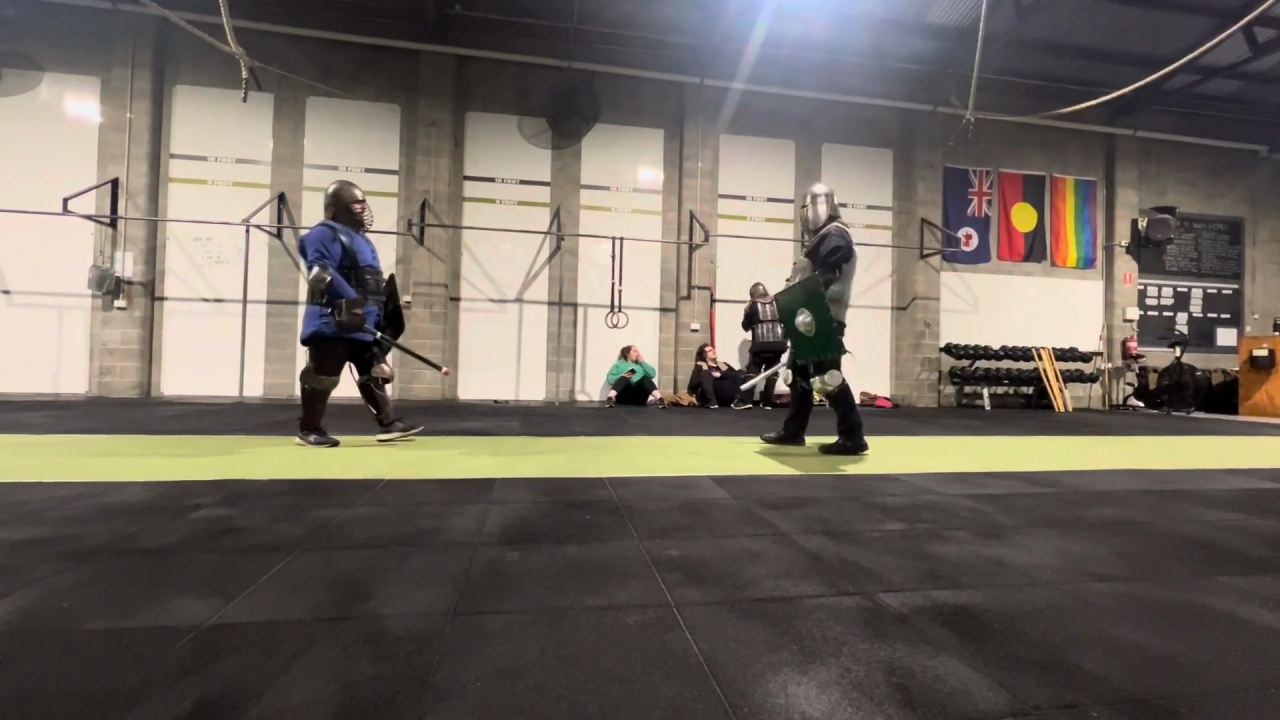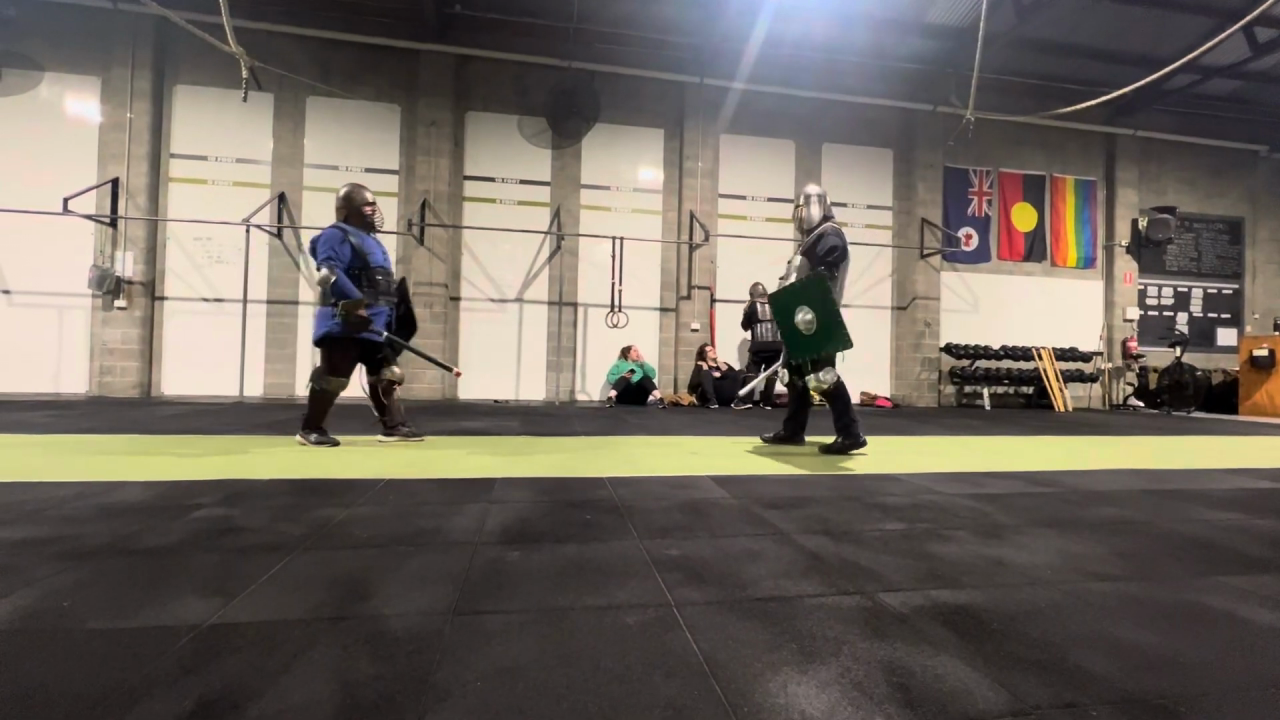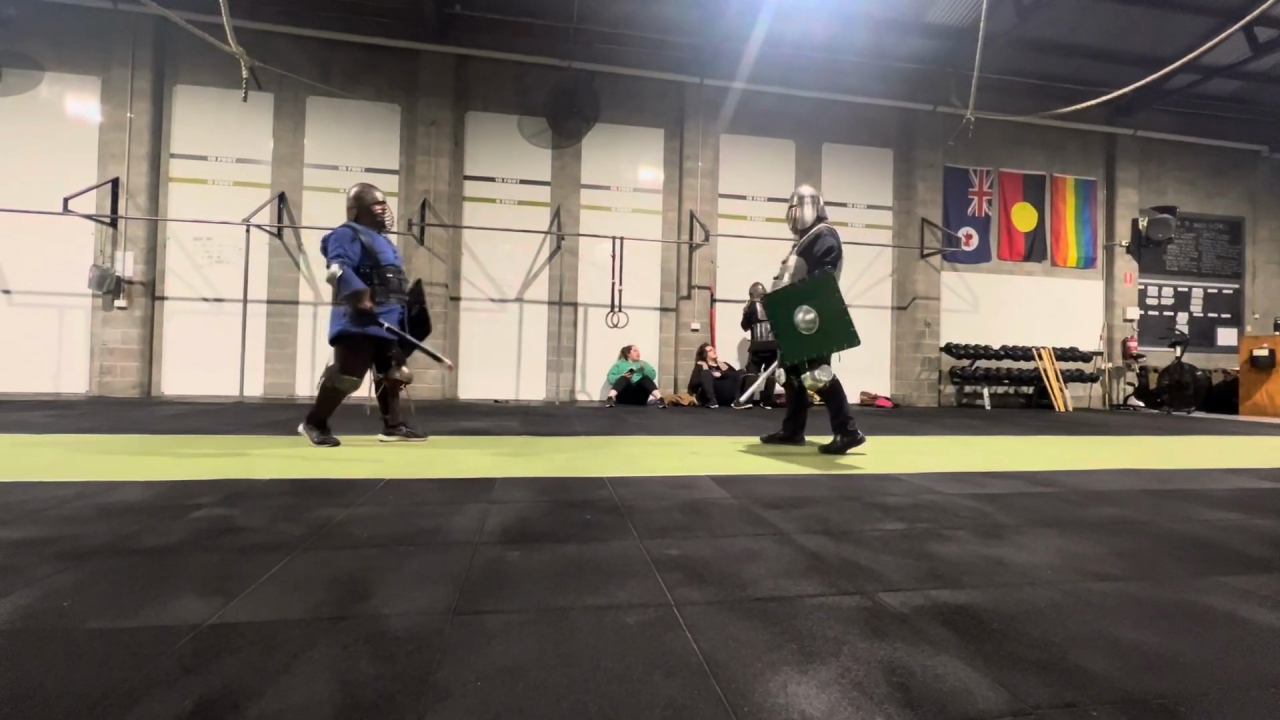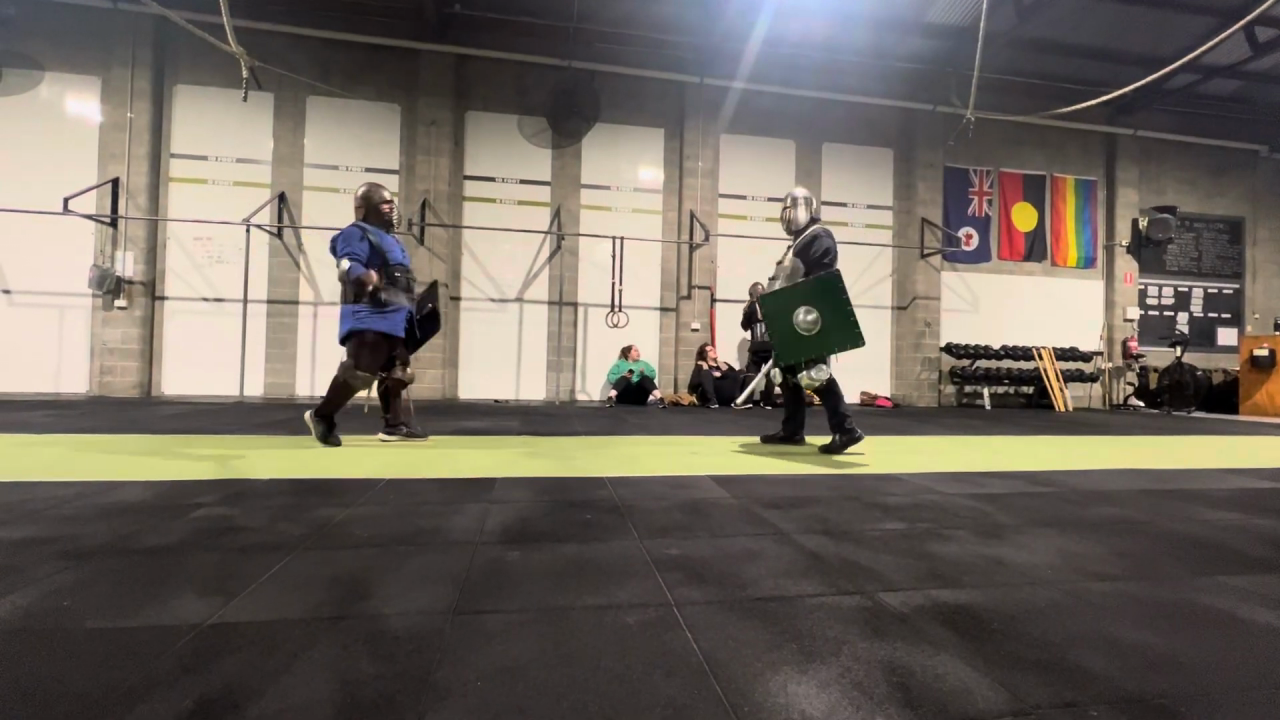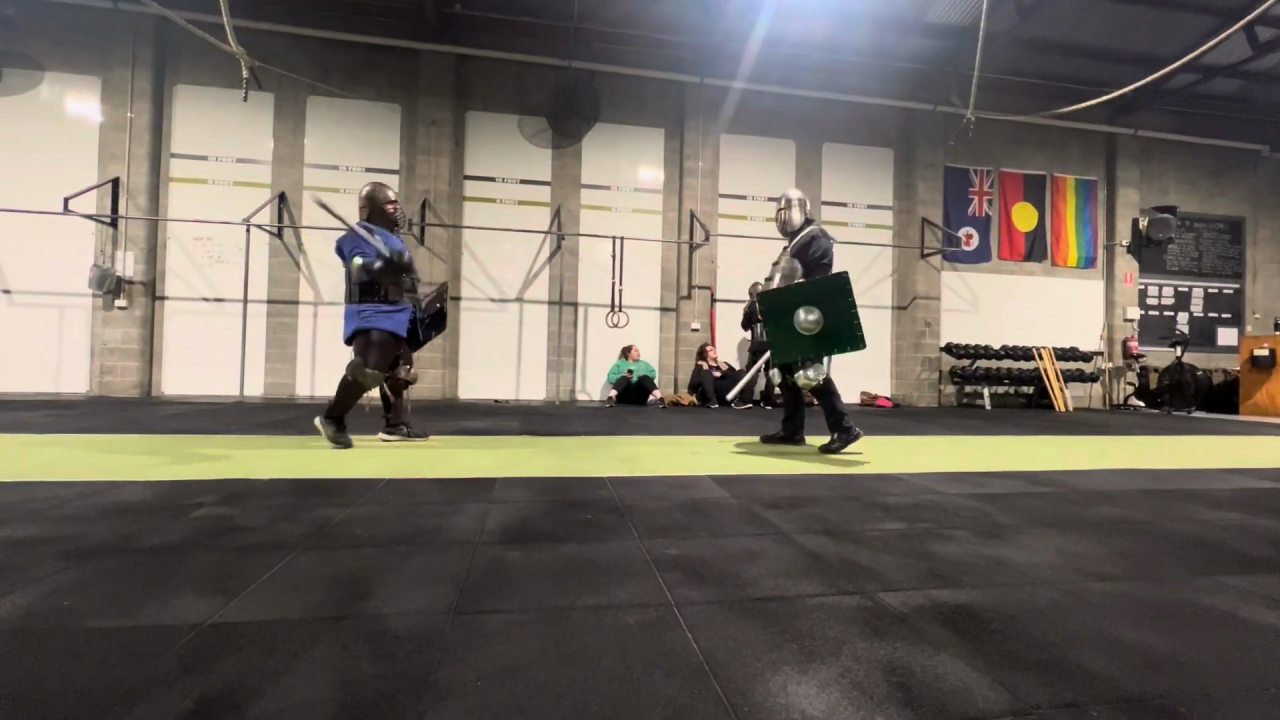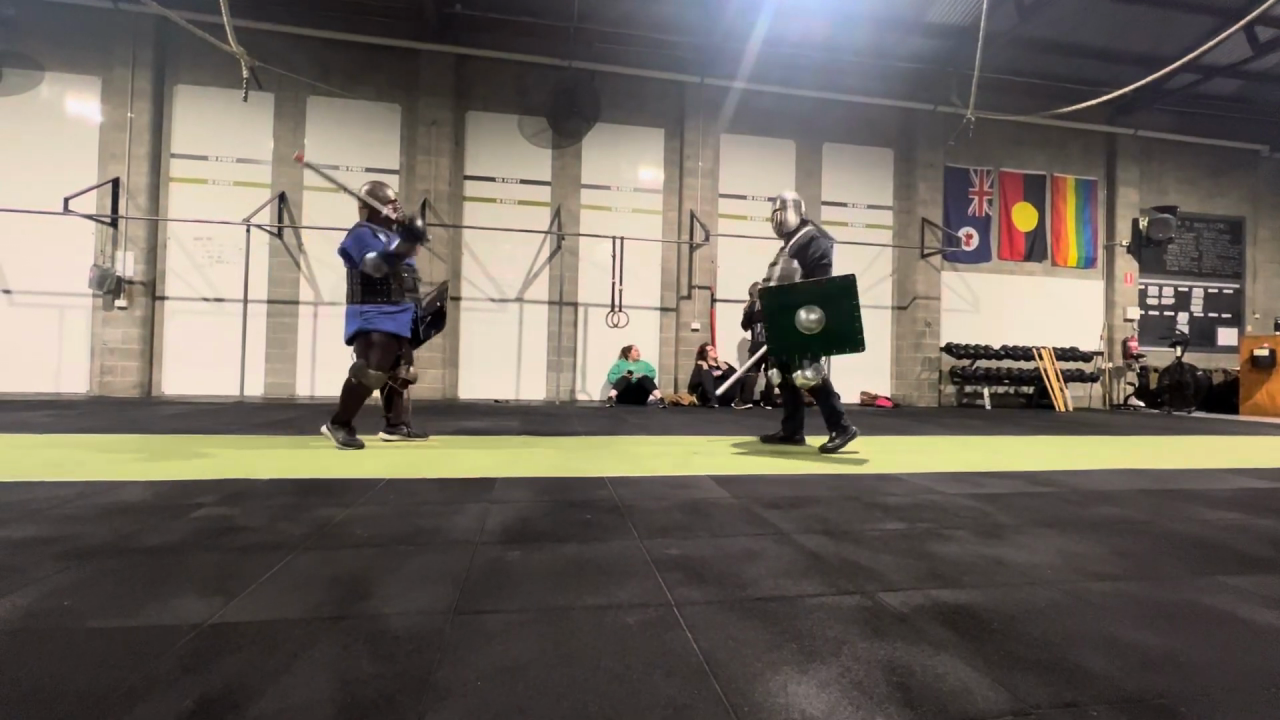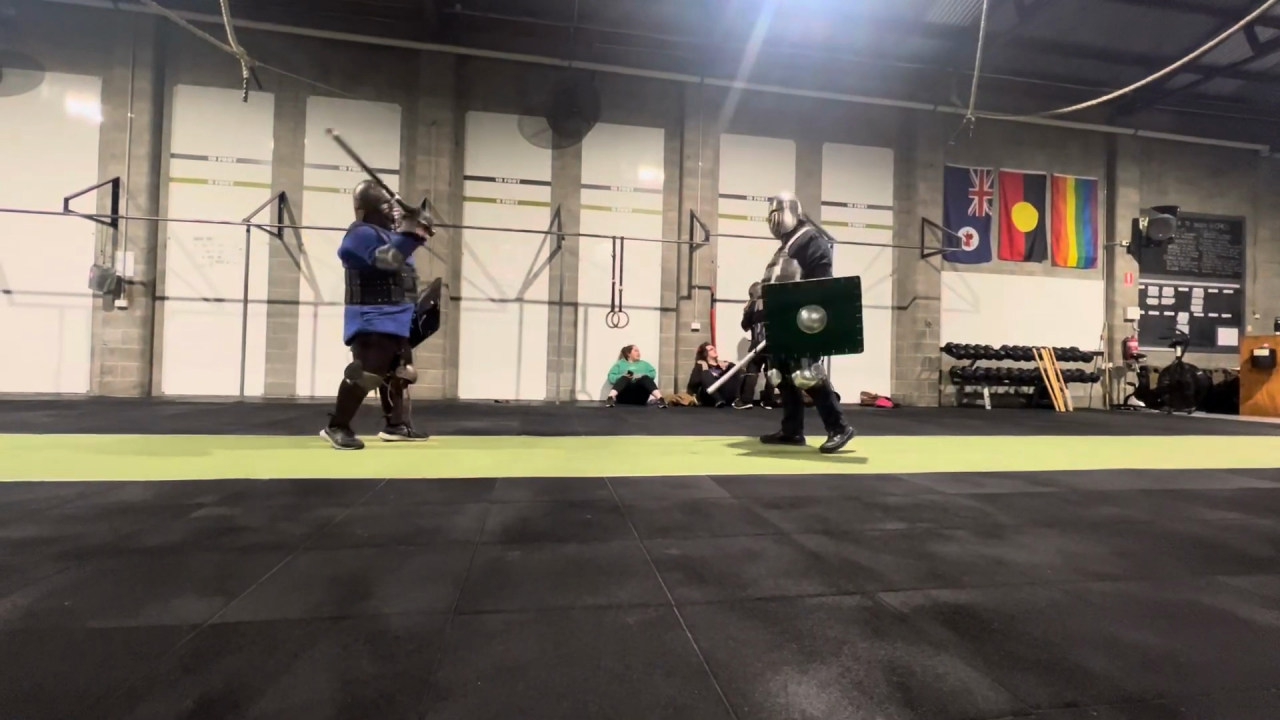
dt=0.1s
person 1, frame 1
left shoulder: (834, 235)
right shoulder: (825, 238)
left elbow: (825, 277)
left knee: (828, 377)
right knee: (799, 375)
left ankle: (852, 436)
right ankle: (793, 431)
person 1, frame 2
left shoulder: (829, 235)
right shoulder: (814, 239)
left elbow: (823, 277)
left knee: (822, 374)
right knee: (796, 375)
left ankle: (850, 434)
right ankle: (793, 430)
person 1, frame 3
left shoulder: (824, 236)
right shoulder: (807, 240)
left elbow: (821, 278)
left knee: (817, 374)
right knee: (792, 375)
left ankle: (847, 431)
right ankle: (792, 430)
person 1, frame 4
left shoulder: (819, 237)
right shoulder: (798, 243)
left knee: (813, 373)
right knee: (788, 376)
left ankle: (845, 430)
right ankle: (792, 430)
person 1, frame 5
left shoulder: (815, 238)
right shoulder: (793, 244)
left elbow: (820, 279)
right knee: (786, 376)
left ankle: (843, 428)
right ankle: (792, 430)
person 1, frame 6
left shoulder: (812, 238)
right shoulder: (786, 247)
left elbow: (820, 278)
right knee: (785, 377)
left ankle: (841, 428)
right ankle: (792, 430)
person 1, frame 7
left shoulder: (811, 238)
right shoulder: (783, 248)
left elbow: (821, 278)
right wrist: (762, 317)
right knee: (784, 377)
left ankle: (838, 427)
right ankle: (792, 430)
person 2, frame 1
left shoulder: (358, 237)
right shoulder: (325, 234)
left elbow: (368, 278)
right elbow: (321, 274)
left wrist: (378, 311)
right wrist: (349, 303)
left hip: (362, 321)
right hip: (332, 320)
left knee: (375, 370)
right knee: (323, 375)
left ankle: (388, 424)
right ankle: (309, 430)
person 2, frame 2
left shoulder: (370, 240)
right shoulder: (337, 236)
right elbow: (329, 272)
left wrist: (388, 313)
right wrist: (354, 304)
left hip: (375, 322)
right hip: (346, 321)
left knee: (385, 373)
right knee: (333, 374)
left ankle: (393, 427)
right ankle: (311, 429)
person 2, frame 3
left shoulder: (381, 239)
right shoulder: (348, 235)
right elbow: (337, 270)
left wrist: (401, 313)
right wrist: (359, 296)
left hip: (386, 321)
right hip: (359, 320)
left knee: (393, 372)
right knee: (346, 373)
left ankle: (394, 426)
right ankle: (315, 424)
person 2, frame 4
left shoulder: (388, 238)
right shoulder: (356, 234)
right elbow: (347, 266)
left wrist: (410, 312)
right wrist: (368, 281)
left hip: (393, 318)
right hip: (368, 317)
left knee: (397, 372)
right knee: (360, 370)
left ankle: (395, 426)
right ankle: (322, 417)
person 2, frame 5
left shoulder: (392, 238)
right shoulder: (362, 234)
right elbow: (359, 267)
left wrist: (414, 313)
right wrist: (384, 266)
left hip: (397, 318)
right hip: (373, 316)
left knee: (400, 372)
right knee: (369, 369)
left ankle: (396, 426)
right ankle: (332, 418)
person 2, frame 6
left shoulder: (388, 235)
right shoulder: (363, 234)
right elbow: (375, 265)
right wrist: (403, 245)
left hip: (397, 317)
right hip: (373, 317)
left knee: (400, 372)
right knee: (370, 371)
left ankle: (396, 425)
right ankle: (339, 424)
person 2, frame 7
left shoulder: (385, 234)
right shoulder: (362, 234)
left elbow: (397, 272)
right elbow: (388, 258)
right wrist: (412, 232)
left hip: (395, 317)
right hip: (373, 317)
left knee: (399, 372)
right knee: (366, 372)
left ankle: (397, 425)
right ankle: (337, 426)
